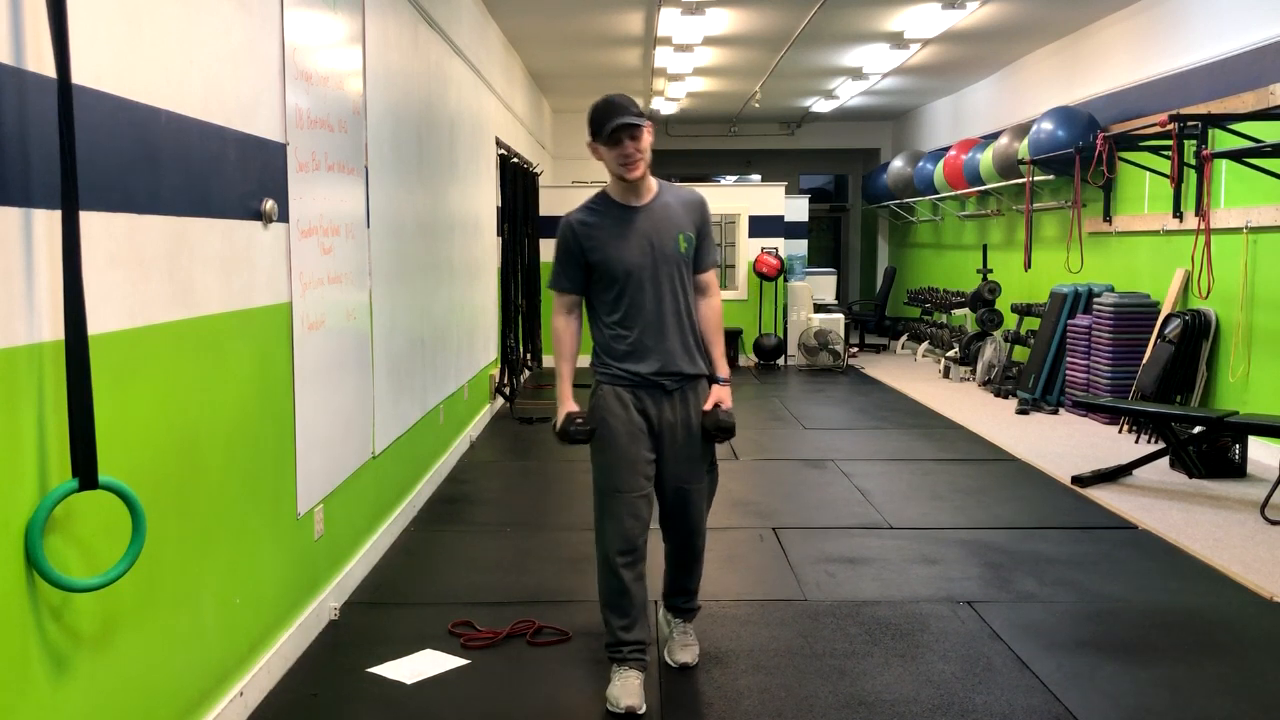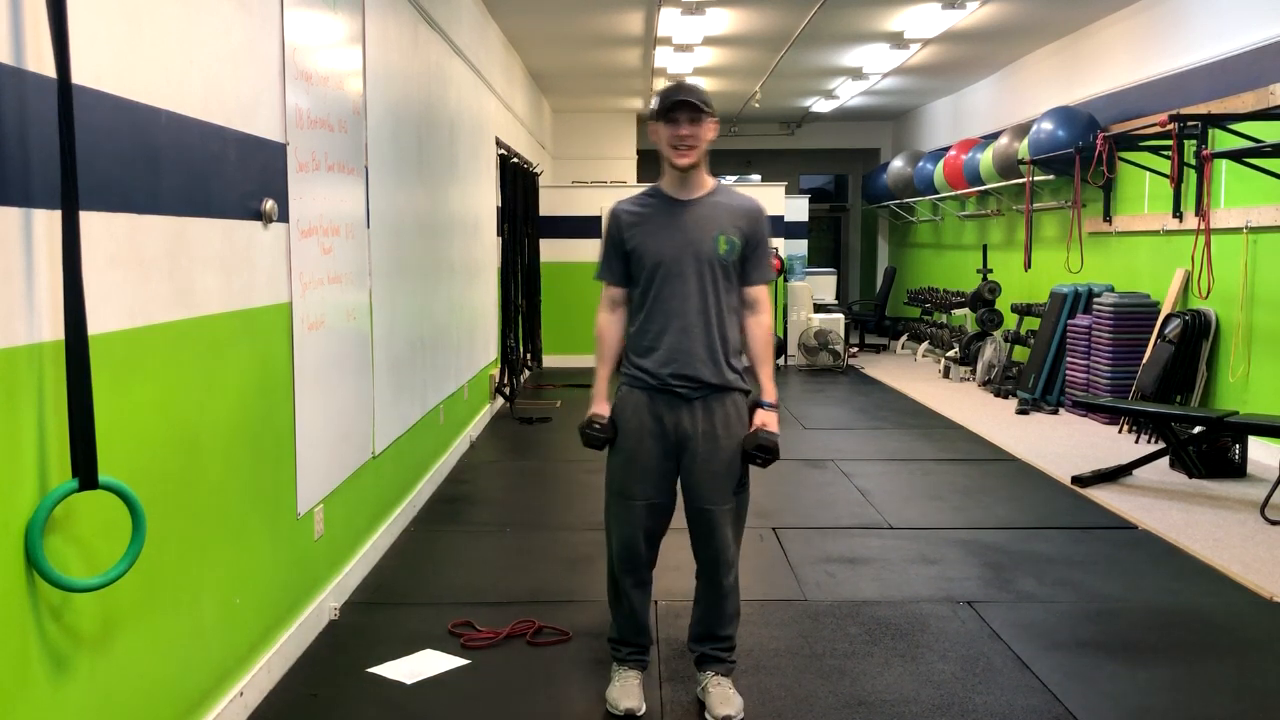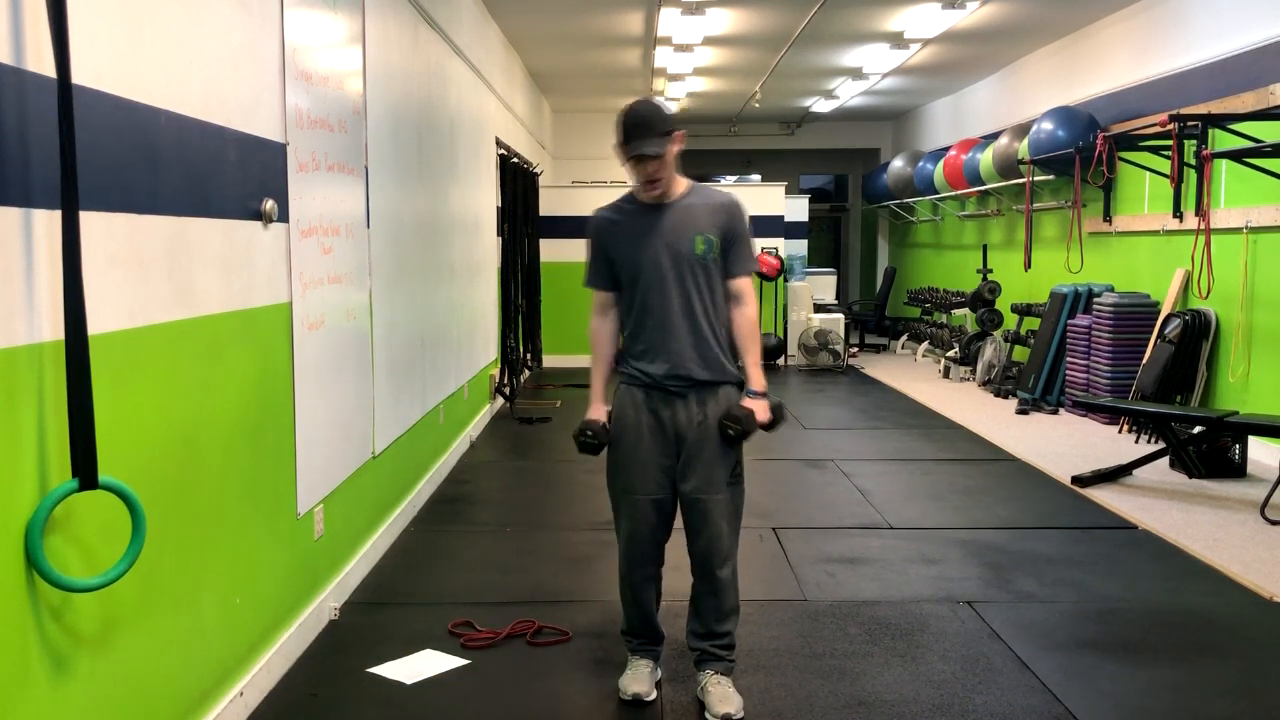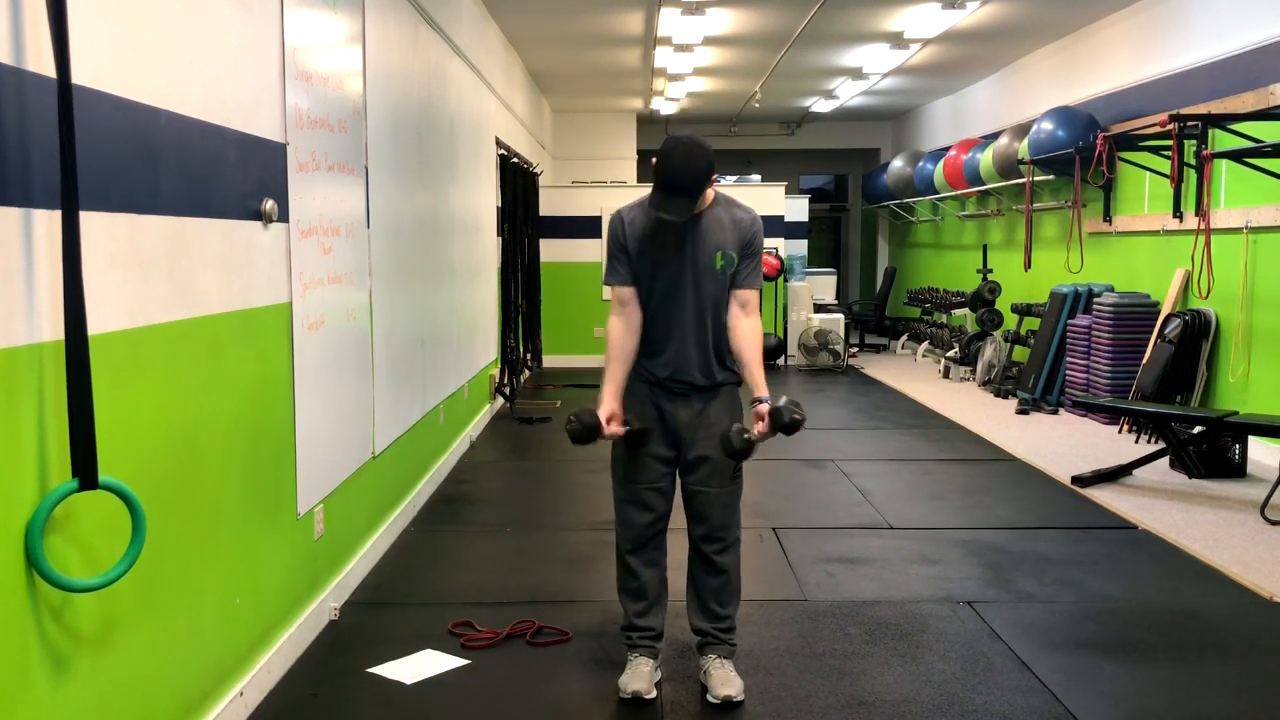
dt=1s
person 1, frame 1
left shoulder: (689, 207)
right shoulder: (581, 226)
left elbow: (706, 294)
right elbow: (567, 311)
left wrist: (720, 377)
right wrist: (565, 394)
left hip: (687, 389)
right hip: (619, 394)
left knee: (687, 518)
right knee: (621, 533)
left ankle: (678, 614)
right ankle: (627, 657)
person 1, frame 2
left shoulder: (744, 214)
right shoulder: (627, 216)
left elbow: (756, 310)
right elbow: (613, 309)
left wrist: (767, 399)
right wrist: (601, 394)
left hip: (720, 403)
right hip: (643, 401)
left knee: (718, 546)
right knee: (632, 541)
left ankle: (714, 666)
right ankle: (629, 661)
person 1, frame 3
left shoulder: (721, 210)
right shoulder: (608, 223)
left elbow: (741, 301)
right elbow: (605, 314)
left wrist: (755, 389)
right wrist: (597, 398)
left hip: (712, 397)
right hip: (639, 400)
left knee: (714, 541)
right knee: (639, 538)
left ankle: (715, 665)
right ankle: (643, 652)
person 1, frame 4
left shoulder: (742, 224)
right shoulder: (628, 223)
left elbow: (743, 312)
right elbow: (625, 313)
left wrist: (760, 393)
right wrist: (610, 396)
left hip: (714, 397)
right hip: (645, 395)
left knee: (716, 530)
right knee: (639, 530)
left ankle: (716, 650)
right ankle: (642, 648)
